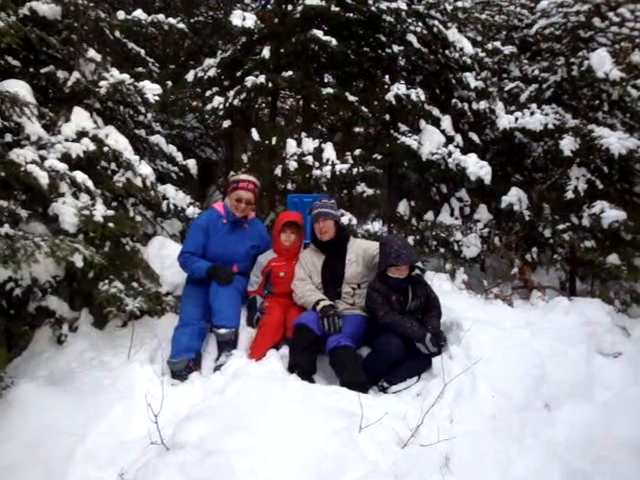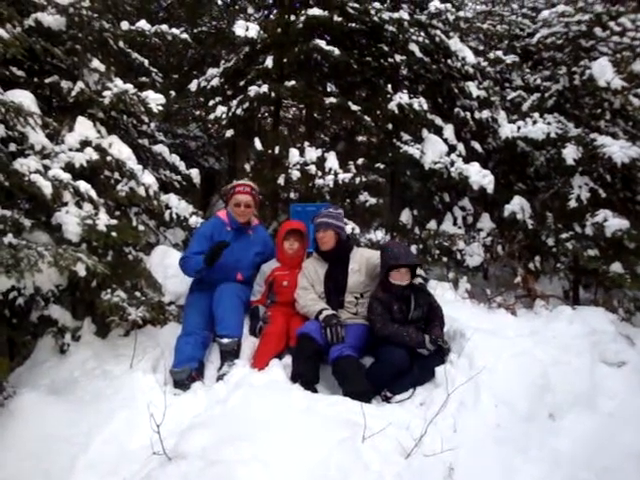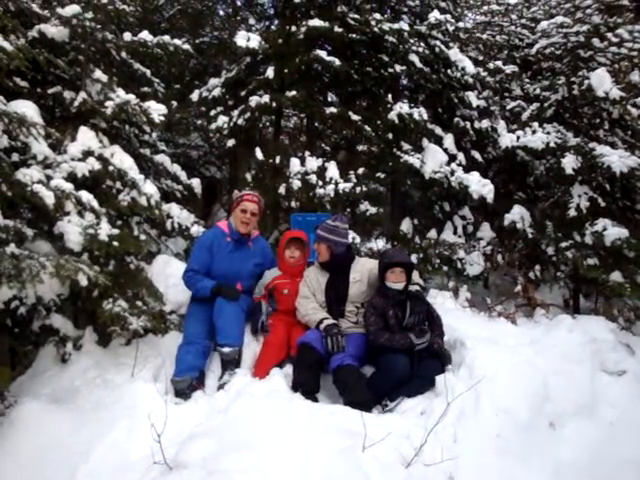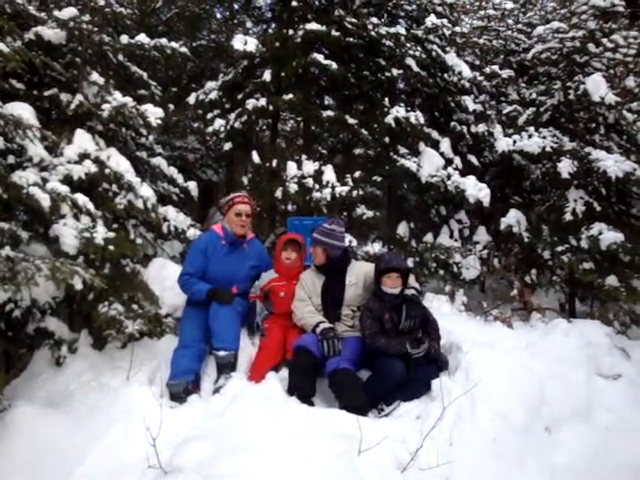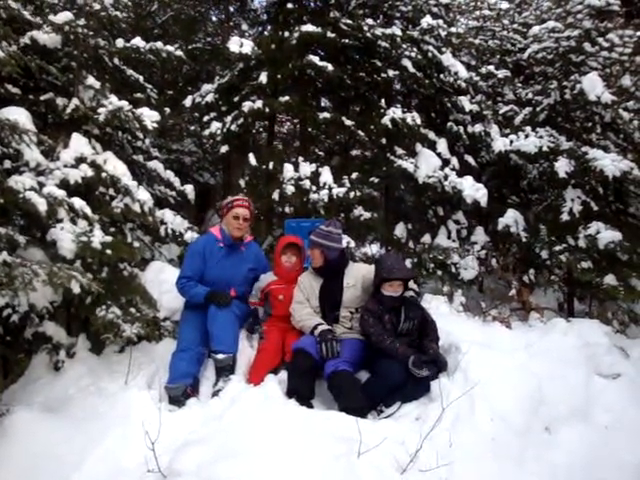
dt=1s
person 1, frame 1
left shoulder: (257, 229)
right shoulder: (206, 220)
right elbow: (186, 258)
right wrist: (211, 270)
left hip: (235, 283)
right hip: (202, 281)
left knee: (223, 285)
right knee: (191, 318)
left ankle: (226, 341)
right ankle: (183, 364)
person 1, frame 2
left shoulder: (261, 236)
right shoulder: (210, 227)
right elbow: (187, 263)
right wrist: (208, 259)
left hip: (239, 292)
right hip: (206, 289)
left knee: (227, 292)
right knee: (195, 328)
left ankle: (229, 353)
right ankle: (185, 374)
person 1, frame 3
left shoulder: (261, 247)
right shoulder: (211, 237)
right elbow: (191, 276)
right wrist: (216, 288)
left hip: (239, 302)
right hip: (206, 299)
left knee: (226, 304)
right knee: (195, 338)
left ankle: (230, 362)
right ankle: (186, 382)
person 1, frame 4
left shoulder: (256, 248)
right shoulder: (206, 241)
right elbow: (186, 280)
right wrist: (211, 292)
left hip: (236, 305)
right hip: (202, 303)
left knee: (223, 309)
right knee: (191, 342)
left ankle: (226, 367)
right ankle: (181, 386)
person 1, frame 5
left shoulder: (254, 250)
right shoulder: (203, 244)
right elbow: (184, 283)
right wrist: (209, 295)
left hip: (234, 308)
right hip: (200, 305)
left knee: (221, 311)
right knee: (189, 345)
left ankle: (225, 369)
right ankle: (180, 389)
person 2, frame 1
left shoulder: (360, 248)
right shoulder: (307, 256)
right elbow: (301, 287)
right wrist: (323, 305)
left hip: (354, 313)
right hip: (323, 315)
left knee: (338, 342)
right knee: (306, 322)
left ankle: (356, 391)
right ankle: (299, 379)
person 2, frame 2
left shoulder: (364, 258)
right shoulder: (310, 264)
right elbow: (305, 297)
right wrist: (326, 315)
left hip: (356, 322)
right hip: (326, 324)
left knee: (341, 352)
right knee: (309, 331)
left ankle: (359, 399)
right ankle: (302, 388)
person 2, frame 3
left shoulder: (365, 267)
right shoulder: (311, 273)
right elbow: (305, 305)
right wrist: (326, 325)
left hip: (356, 332)
right hip: (326, 333)
left knee: (342, 362)
right knee: (309, 341)
left ankle: (360, 408)
right ankle: (303, 397)
person 2, frame 4
left shoulder: (362, 271)
right shoulder: (308, 277)
right elbow: (302, 309)
right wrist: (323, 328)
left hip: (353, 335)
right hip: (323, 337)
left knee: (338, 366)
right knee: (305, 346)
left ankle: (355, 412)
right ankle: (299, 401)
person 2, frame 5
left shoulder: (360, 272)
right shoulder: (306, 279)
right elbow: (300, 311)
right wrist: (321, 330)
left hip: (352, 337)
right hip: (320, 338)
left knee: (336, 368)
right knee: (303, 349)
left ankle: (354, 415)
right ankle: (297, 404)
person 3, frame 1
left shoulder: (417, 280)
right shoulder: (377, 288)
left elbow: (433, 305)
right elbow: (388, 319)
left wrist: (430, 330)
right wrist: (420, 335)
left hip: (415, 333)
right hip: (387, 334)
left knee: (435, 344)
right knee: (393, 348)
left ankle: (390, 379)
person 3, frame 2
left shoulder: (419, 289)
right shoulder: (380, 296)
left elbow: (436, 315)
right elbow: (384, 328)
left wrist: (434, 336)
right wrist: (418, 340)
left hip: (419, 342)
right hip: (391, 344)
left knee: (435, 357)
right knee: (398, 358)
left ankle: (393, 389)
person 3, frame 3
left shoulder: (417, 298)
right shoulder: (376, 303)
left elbow: (435, 323)
right elbow: (376, 337)
left wrist: (436, 344)
right wrist: (409, 339)
left hip: (416, 351)
right hip: (389, 352)
left knee: (434, 367)
right knee: (400, 367)
left ankle: (391, 398)
person 3, frame 4
left shoulder: (413, 302)
right shoulder: (372, 307)
left elbow: (431, 327)
right elbow: (374, 341)
left wrist: (433, 350)
right wrist: (406, 347)
left hip: (414, 357)
right hip: (386, 357)
left knee: (430, 370)
right knee: (396, 371)
left ankle: (386, 402)
person 3, frame 5
left shoulder: (412, 303)
right shoulder: (371, 309)
left elbow: (429, 329)
right elbow: (383, 340)
left wrist: (432, 351)
right wrist: (408, 357)
left hip: (413, 355)
right hip: (385, 357)
left knee: (430, 370)
right knee: (395, 373)
left ankle: (388, 402)
person 4, frame 1
right shoulder: (266, 259)
right elbow: (255, 286)
right wrist: (253, 308)
left hip: (296, 303)
right hip: (274, 300)
left knee: (295, 319)
right knee: (274, 318)
right ankle: (256, 358)
person 4, frame 2
right shoulder: (270, 268)
right elbow: (258, 295)
right wrist: (256, 316)
left hip: (300, 311)
right hip: (277, 309)
left knee: (298, 330)
right knee: (276, 329)
right ankle: (259, 367)
person 4, frame 3
right shoulder: (272, 275)
right elbow: (259, 295)
right hip: (279, 317)
left knee: (299, 339)
right knee: (277, 339)
right ankle: (260, 376)
person 4, frame 4
right shoulder: (269, 277)
right elbow: (256, 295)
right hip: (276, 320)
left knee: (295, 343)
right knee: (272, 343)
right ankle: (256, 379)
person 4, frame 5
right shoulder: (268, 279)
right elbow: (256, 299)
right wrist: (255, 319)
left hip: (296, 325)
right hip: (274, 323)
left knee: (294, 346)
right knee: (271, 346)
right ankle: (254, 382)
